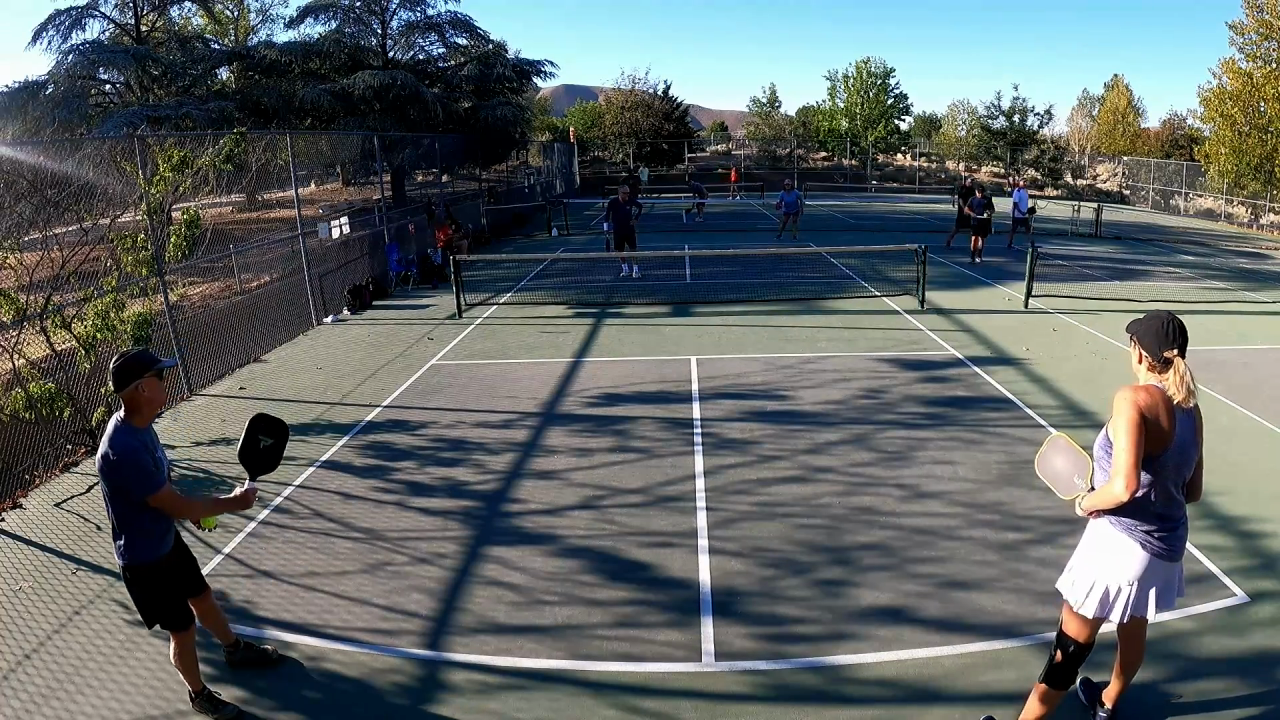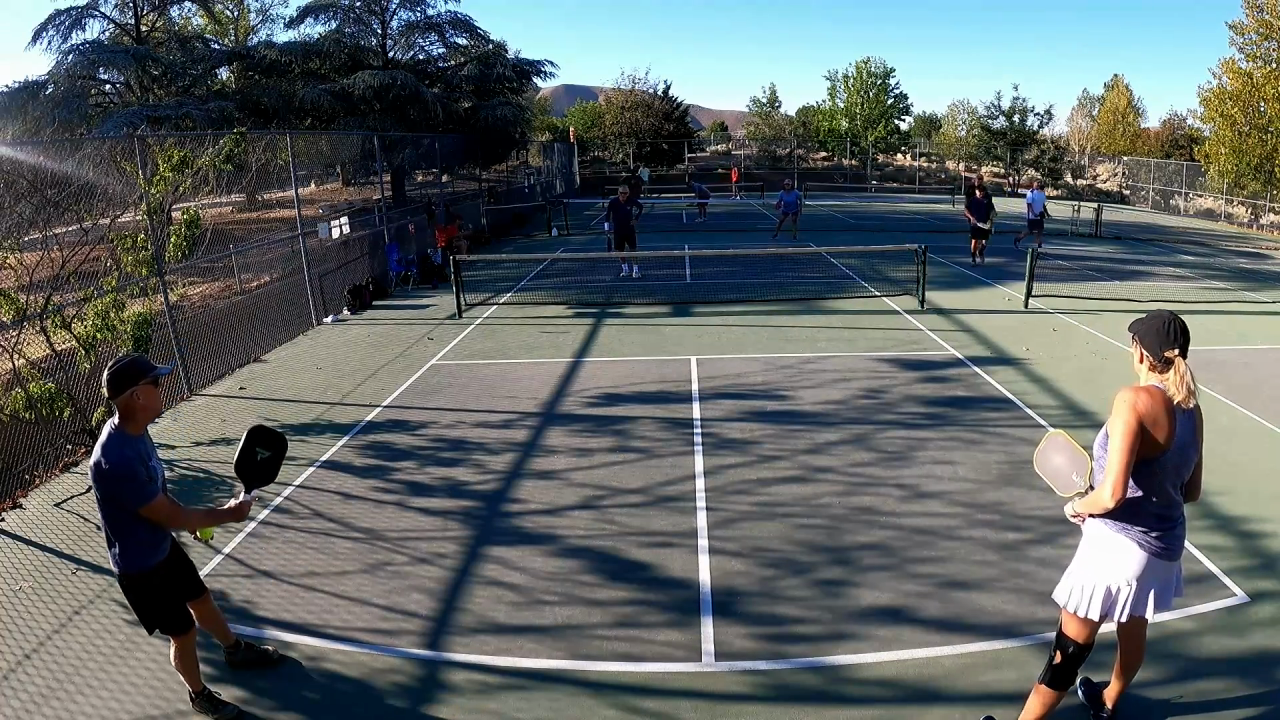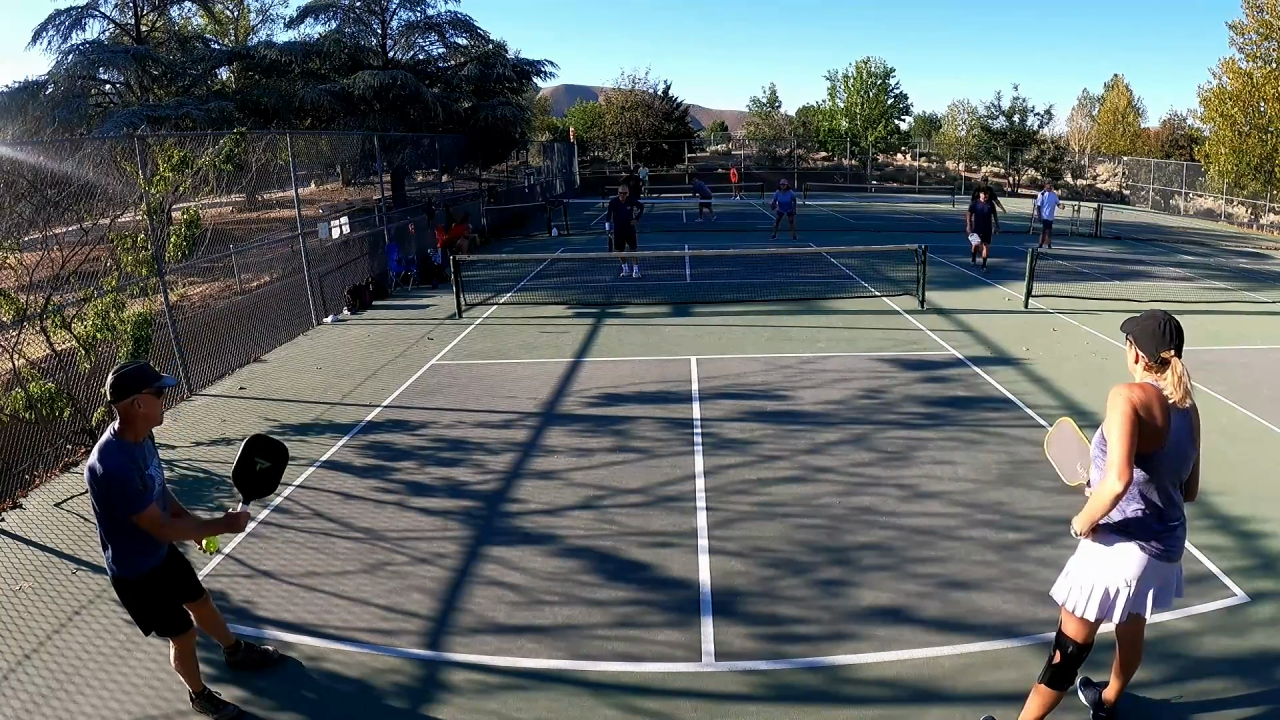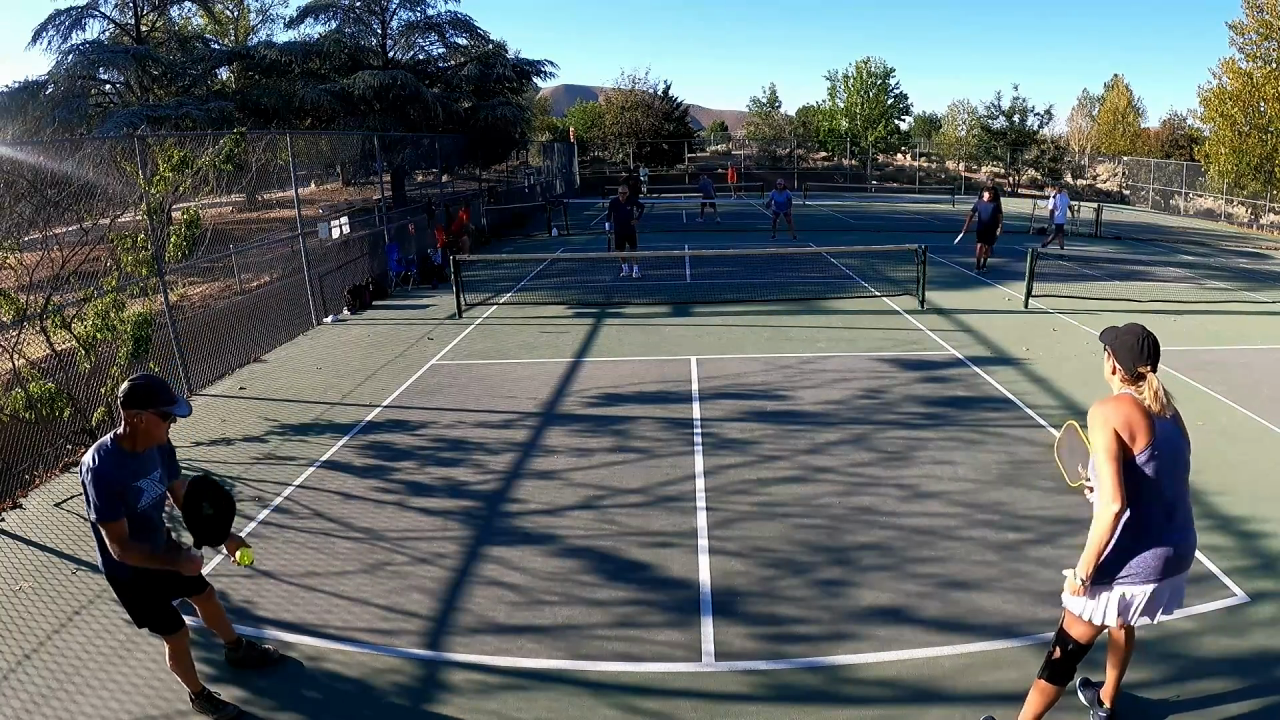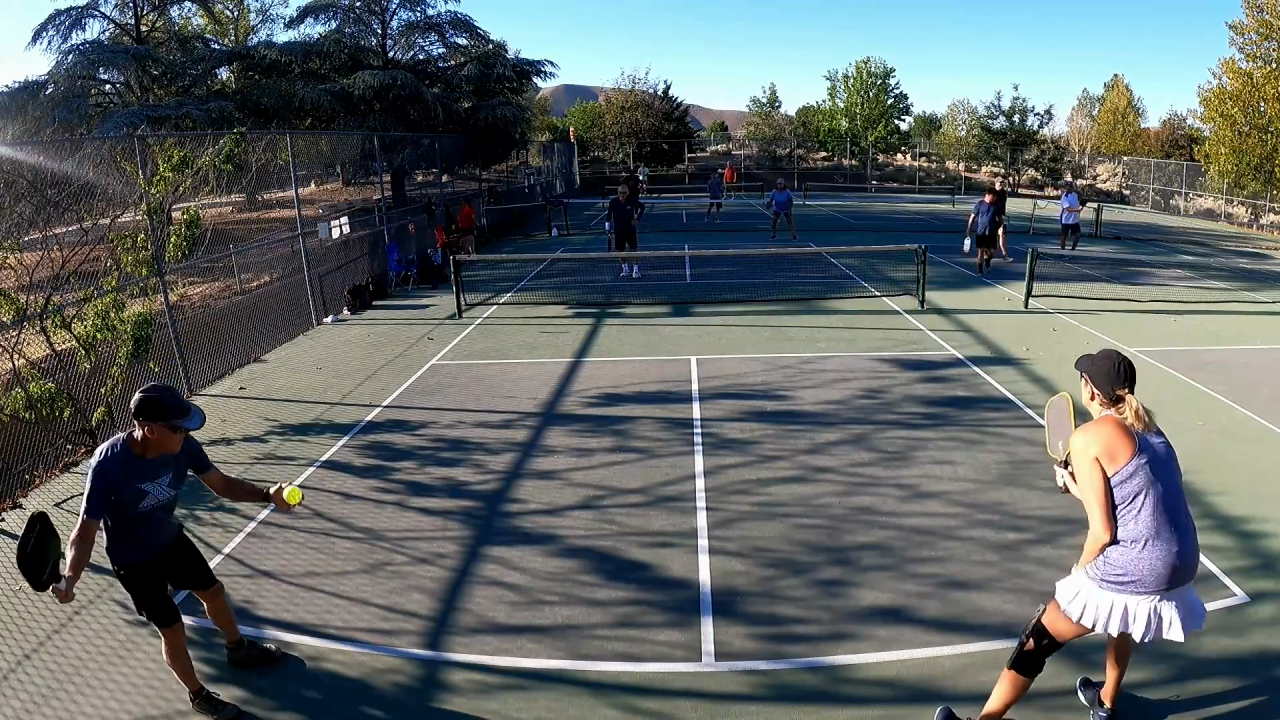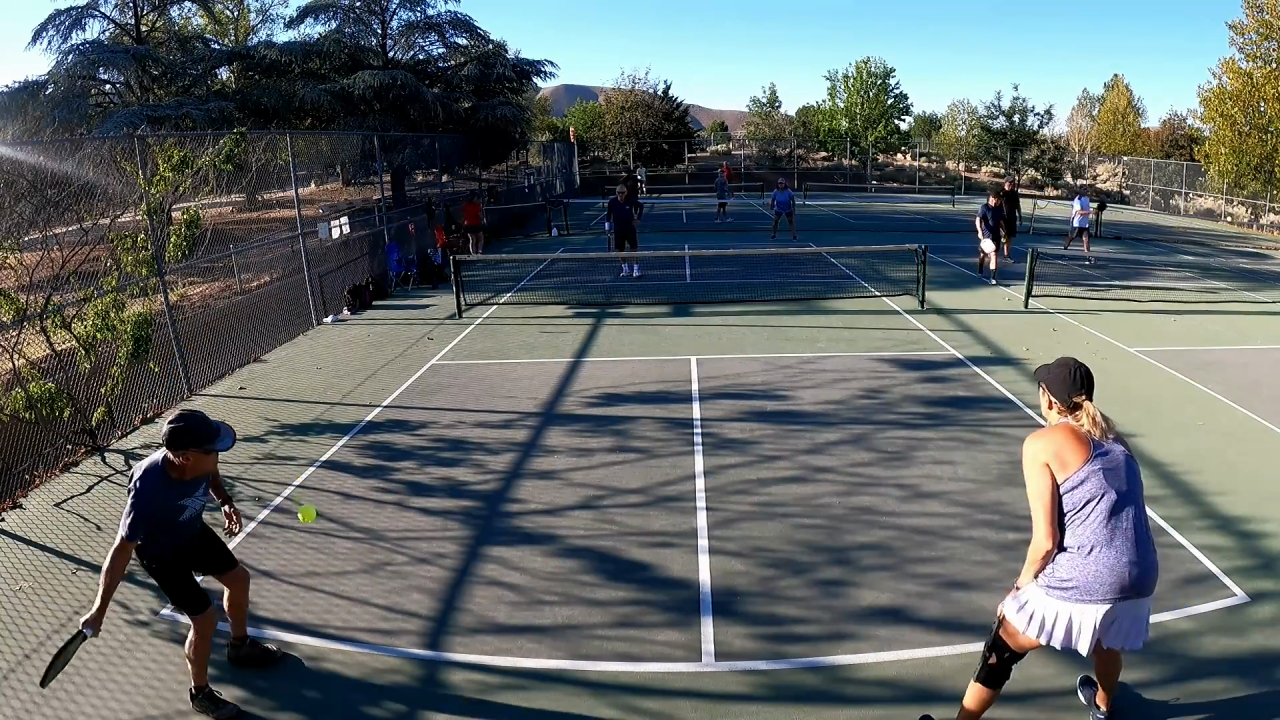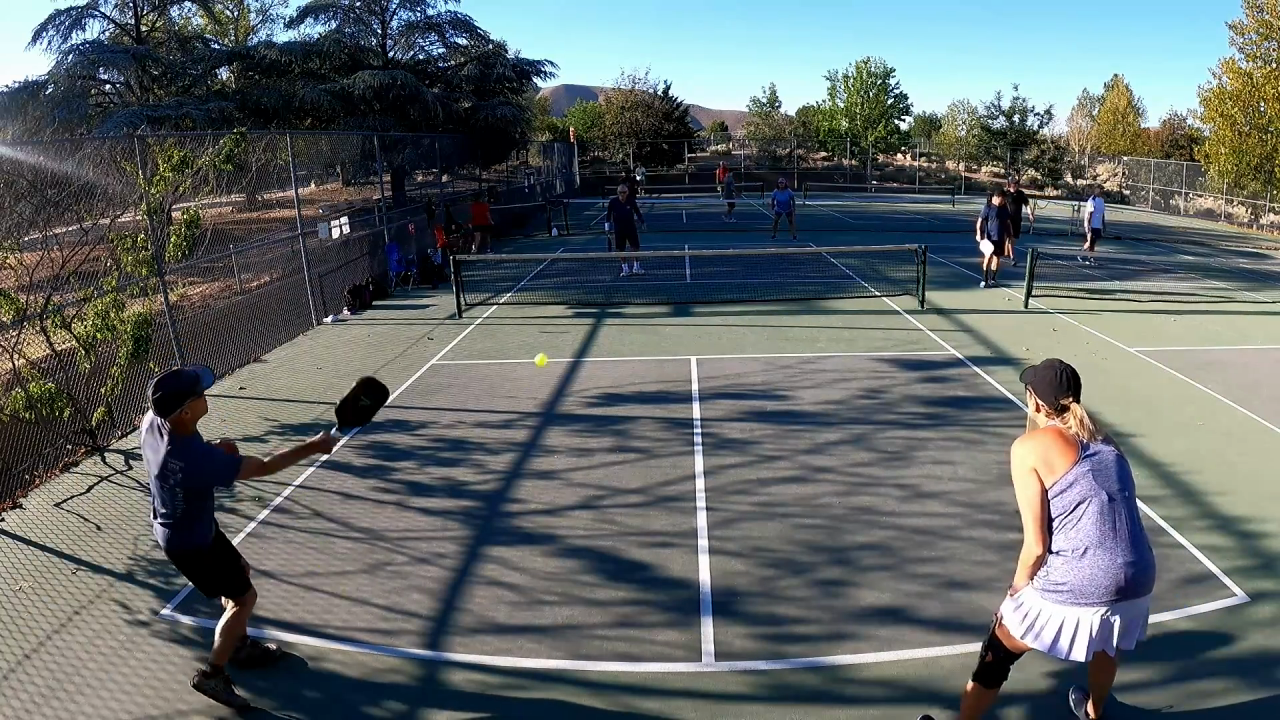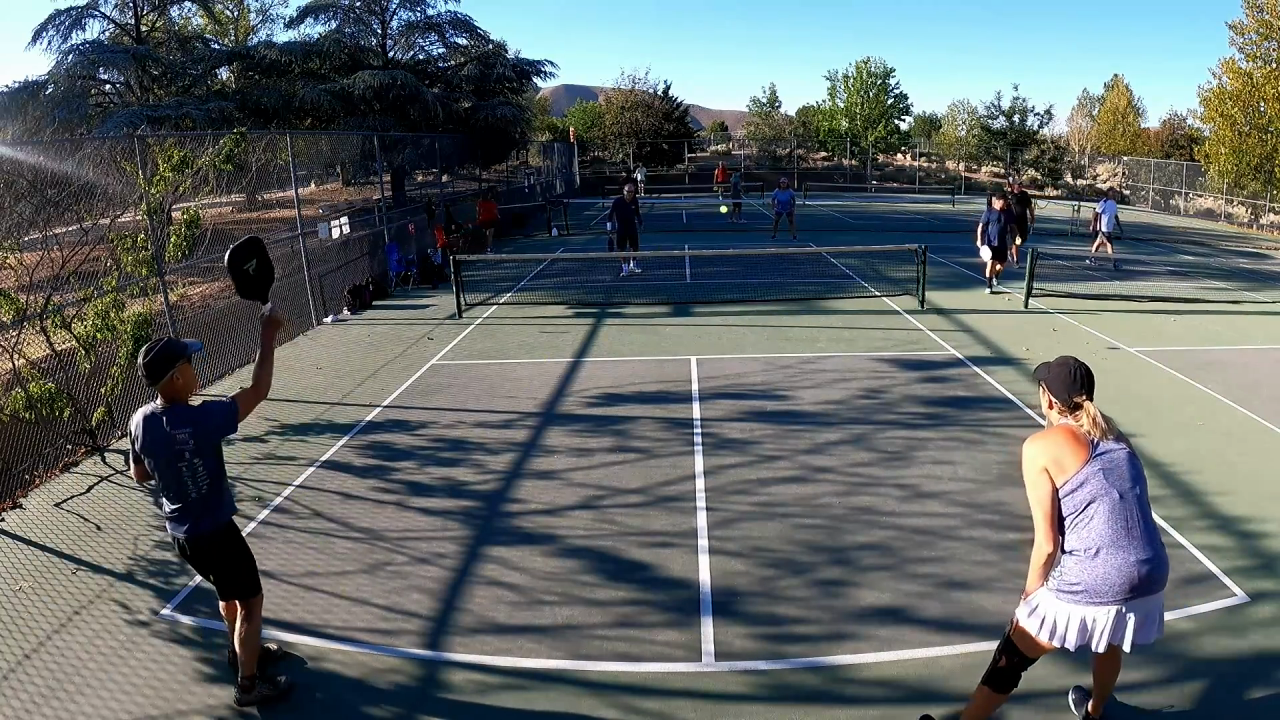
dt=0.3s
person 1, frame 1
left shoulder: (1134, 398)
right shoulder: (1190, 408)
left elbow: (1123, 488)
right elbow: (1192, 490)
left wrist: (1086, 502)
left hip: (1121, 543)
right hip: (1166, 548)
left knee: (1070, 646)
right knee: (1133, 631)
person 1, frame 2
left shoulder: (1133, 401)
right shoulder: (1190, 410)
left elbow: (1111, 495)
right elbow: (1190, 491)
left wrist: (1075, 507)
left hip: (1118, 544)
right hip: (1163, 547)
left knee: (1070, 648)
right knee: (1133, 631)
person 1, frame 3
left shoulder: (1128, 397)
right shoulder: (1187, 409)
left elbow: (1117, 482)
right elbow: (1188, 490)
left wrist: (1083, 522)
left hip: (1121, 547)
right hip: (1165, 547)
left knee: (1070, 647)
right knee: (1131, 630)
person 1, frame 4
left shoulder: (1107, 411)
right shoulder: (1169, 414)
left elbow: (1113, 504)
right elbow: (1160, 490)
left wrist: (1083, 571)
left hip: (1131, 561)
right hip: (1176, 557)
left knee: (1064, 647)
right knee: (1122, 620)
person 1, frame 5
left shoulder: (1089, 437)
right shoulder: (1151, 430)
left elbow: (1103, 532)
left wrist: (1080, 571)
right wrist: (1077, 486)
left hip: (1127, 575)
right hip: (1180, 568)
left knee: (1035, 642)
right knee: (1120, 620)
person 1, frame 6
left shoulder: (1041, 443)
right shoulder: (1114, 440)
left elbow: (1046, 542)
left wrist: (1021, 586)
left hip: (1079, 588)
right hip: (1138, 584)
left knee: (1000, 653)
right knee: (1107, 637)
person 1, frame 7
left shoulder: (1029, 447)
right shoulder: (1103, 441)
left elbow: (1037, 545)
left wrist: (1017, 590)
left hip: (1077, 590)
right hip: (1137, 583)
left knee: (997, 652)
right knee: (1103, 642)
person 1, frame 8
left shoulder: (1041, 446)
right shoulder: (1115, 438)
left elbow: (1047, 543)
left wrist: (1031, 593)
left hip: (1090, 587)
right hip: (1149, 579)
left knee: (1010, 658)
right knee: (1110, 637)
person 2, frame 1
left shoulder: (139, 424)
right shoulder: (123, 450)
right elbow: (176, 507)
left wrist: (195, 509)
right wrist: (231, 503)
left hip: (167, 540)
right hip: (145, 560)
left knee: (202, 598)
right knee: (183, 630)
left ankle: (235, 648)
person 2, frame 2
left shoulder: (135, 430)
right shoulder: (116, 460)
right elbow: (169, 518)
left wrist: (191, 516)
right wrist: (226, 514)
left hip: (164, 547)
right hip: (141, 566)
left knee: (201, 600)
right knee: (184, 633)
left ankle: (236, 650)
person 2, frame 3
left shoulder: (141, 436)
right shoulder: (112, 466)
right elbow: (162, 528)
left wrist: (191, 521)
right wrist: (222, 525)
left hip: (162, 551)
right hip: (136, 571)
left knee: (200, 602)
right knee: (183, 634)
left ankle: (236, 651)
person 2, frame 4
left shoulder: (158, 444)
right shoulder: (101, 467)
left elbow: (182, 495)
right elbow: (119, 546)
left wrist: (224, 536)
right wrist: (175, 562)
left hip: (160, 543)
right hip: (130, 568)
left knee: (206, 596)
right knee: (177, 634)
left ankle: (237, 649)
person 2, frame 5
left shoulder: (181, 445)
right shoulder: (108, 465)
left elbow: (222, 483)
right elbow: (85, 529)
left wrist: (267, 496)
right wrist: (70, 578)
left hip: (170, 537)
right hip: (132, 559)
left knee: (214, 592)
right knee: (174, 630)
left ankle: (239, 649)
person 2, frame 6
left shoulder: (201, 462)
right shoulder: (149, 490)
right elbow: (122, 552)
left wrist: (226, 501)
right wrist: (99, 609)
left hip: (190, 529)
right hip: (161, 552)
left knee: (238, 578)
right knee: (204, 617)
left ankle: (242, 647)
right ankle: (200, 693)
person 2, frame 7
left shoulder: (152, 421)
right shoulder: (197, 458)
right elbow: (259, 468)
left wrist: (214, 447)
right wrist: (310, 448)
left hip: (174, 526)
right hip: (189, 543)
left knee: (239, 572)
right knee: (244, 597)
left ankle: (239, 646)
right ankle: (211, 674)
person 2, frame 8
left shoulder: (140, 421)
right shoulder: (201, 421)
left elbow: (140, 475)
right elbow: (258, 390)
right wrist: (268, 334)
left hip: (180, 531)
right hip: (213, 532)
left knee: (230, 593)
right knee: (250, 603)
left ankle: (245, 649)
right ankle: (249, 684)
